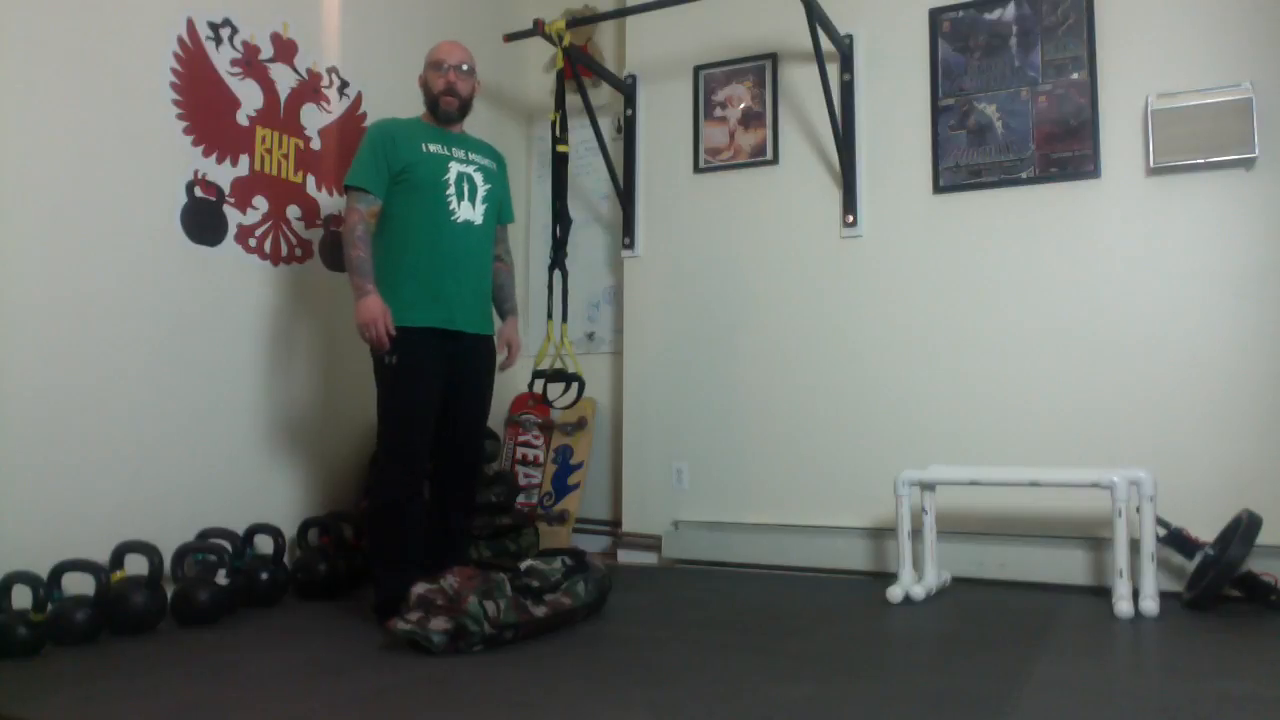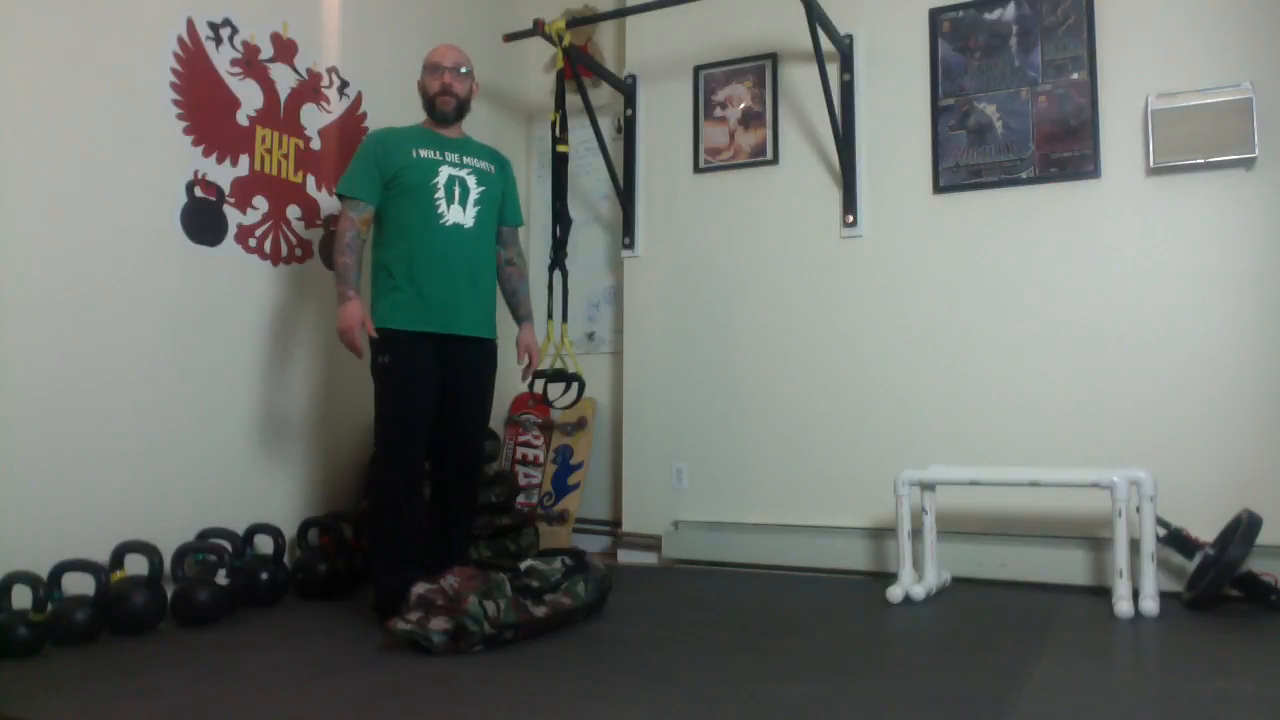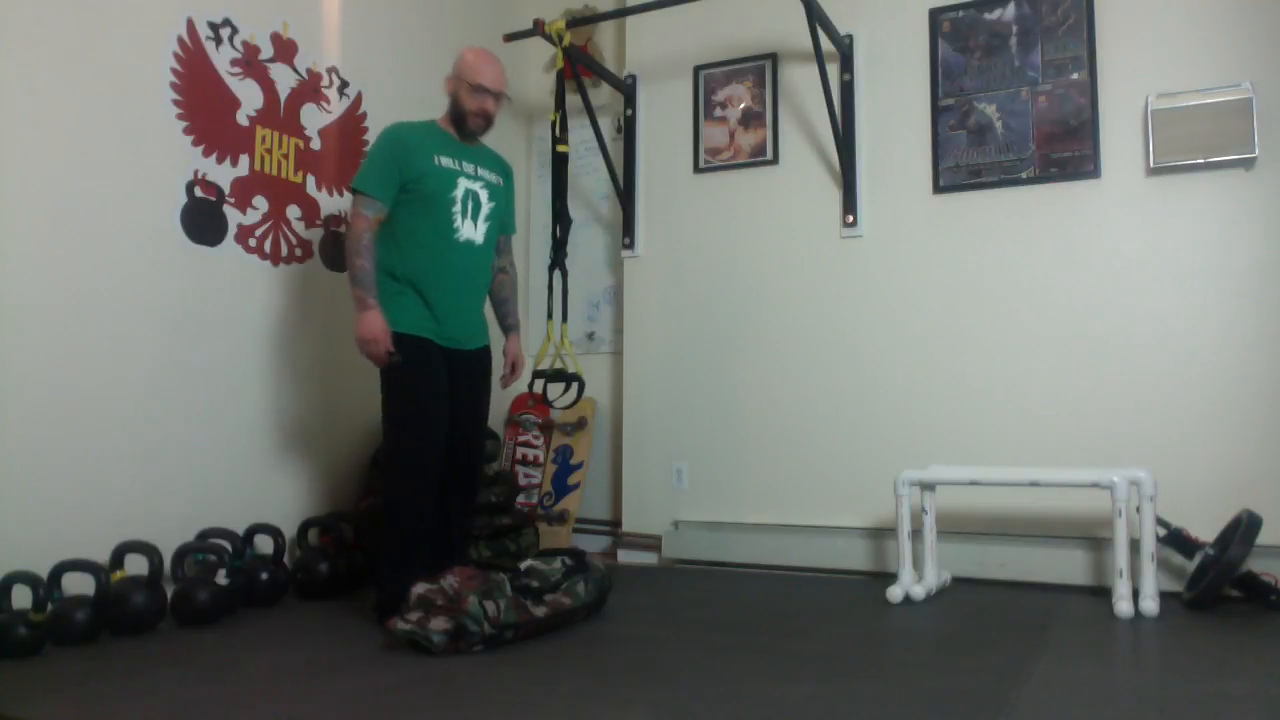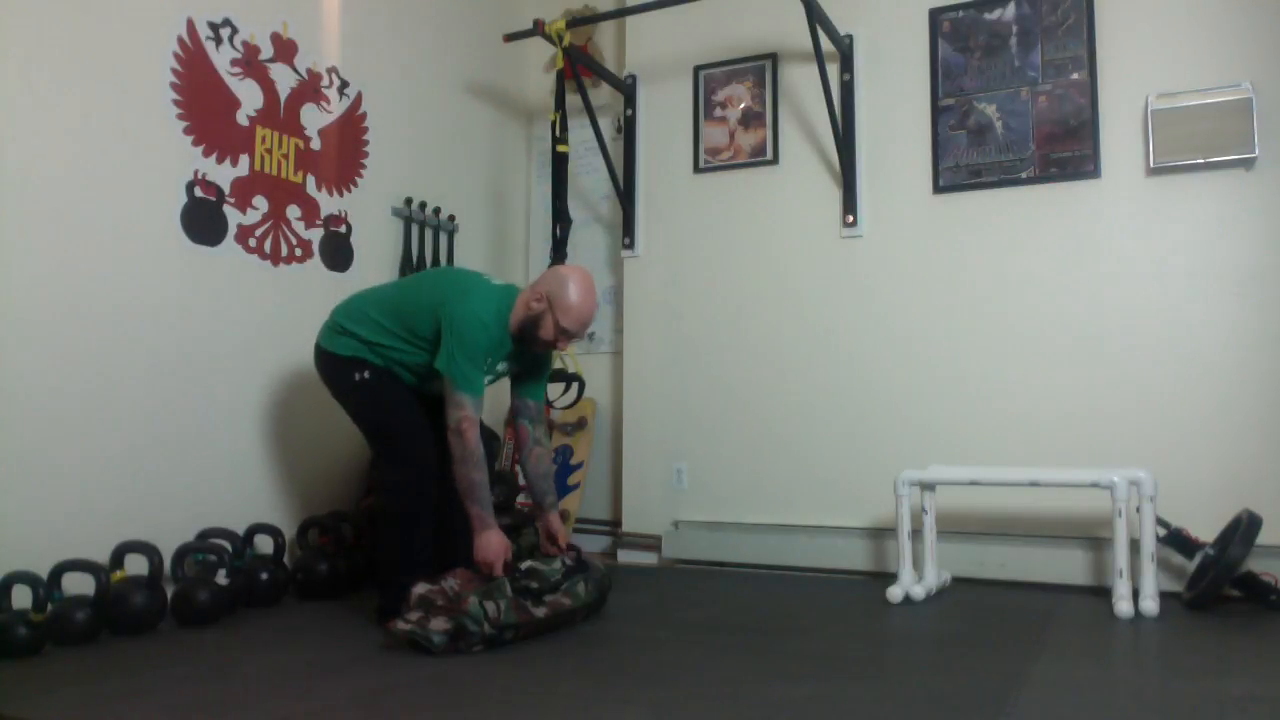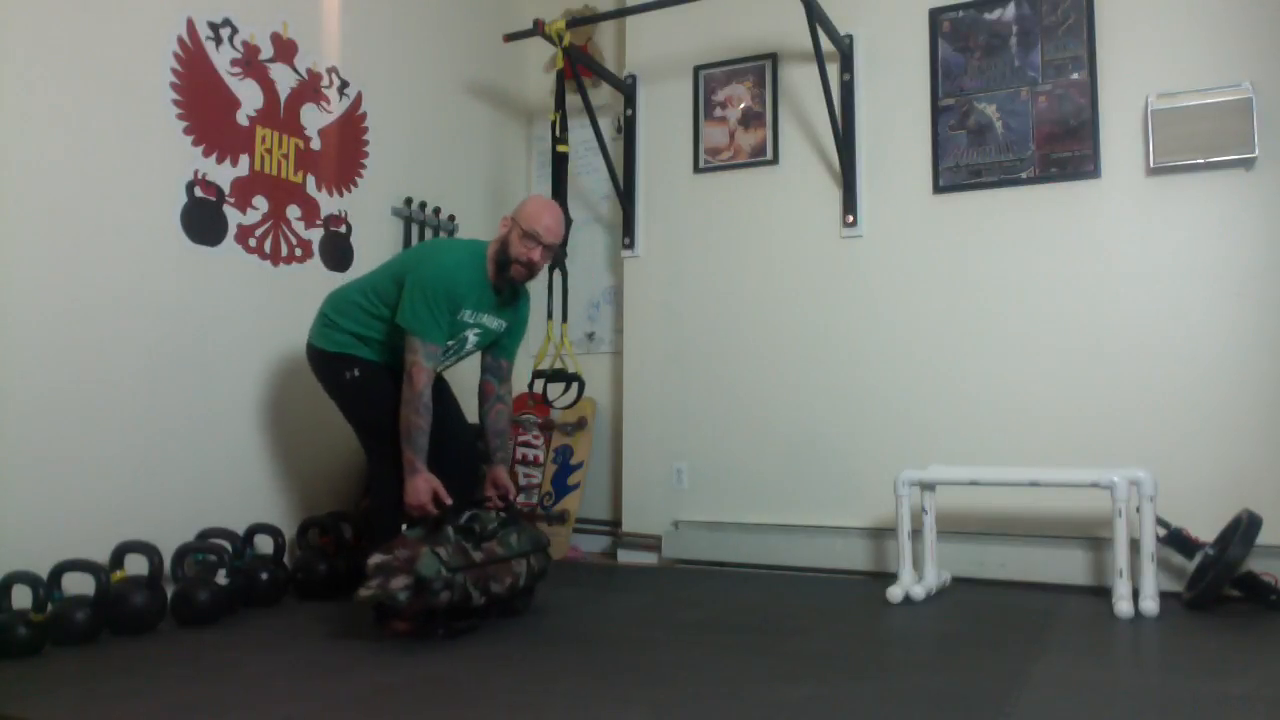
dt=1s
person 1, frame 1
left shoulder: (490, 158)
right shoulder: (391, 137)
right elbow: (359, 217)
left wrist: (509, 316)
right wrist: (366, 292)
left hip: (473, 332)
right hip: (409, 326)
left knee: (462, 462)
right knee: (403, 464)
right ankle: (396, 598)
person 1, frame 2
left shoulder: (494, 164)
right shoulder: (386, 146)
left elbow: (509, 250)
right elbow: (352, 225)
left wrist: (525, 322)
right wrist: (349, 297)
left hip: (475, 336)
right hip: (405, 331)
left knee: (462, 464)
right knee: (400, 466)
right ankle: (396, 596)
person 1, frame 3
left shoulder: (498, 170)
right shoulder: (404, 142)
right elbow: (363, 225)
left wrist: (512, 331)
right wrist: (368, 307)
left hip: (470, 339)
right hip: (409, 331)
left knee: (463, 464)
right knee: (417, 461)
right ankle: (400, 597)
person 1, frame 4
left shoulder: (532, 340)
right shoulder: (475, 315)
left elbow: (531, 430)
right elbow: (464, 429)
left wrist: (548, 512)
right wrist: (484, 527)
left hip: (409, 364)
right hip: (354, 351)
left knee: (466, 468)
right knee: (415, 460)
right ankle: (400, 605)
person 1, frame 5
left shoulder: (516, 303)
right shoulder: (445, 270)
left elbow: (497, 385)
right elbow: (418, 378)
left wrist: (499, 463)
right wrist: (415, 471)
left hip: (402, 355)
right hip: (347, 345)
left knee: (461, 454)
right knee: (397, 462)
